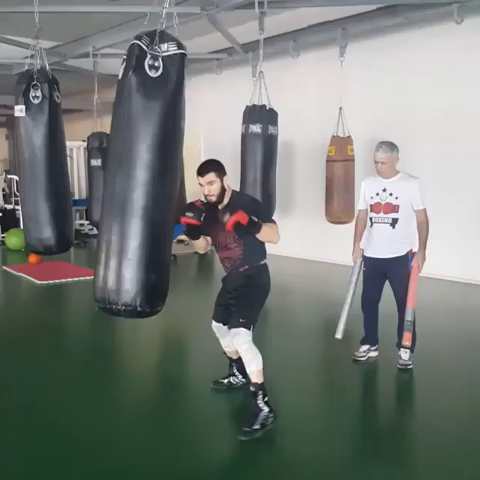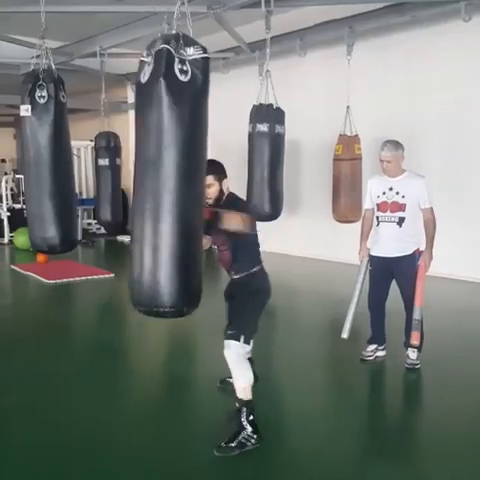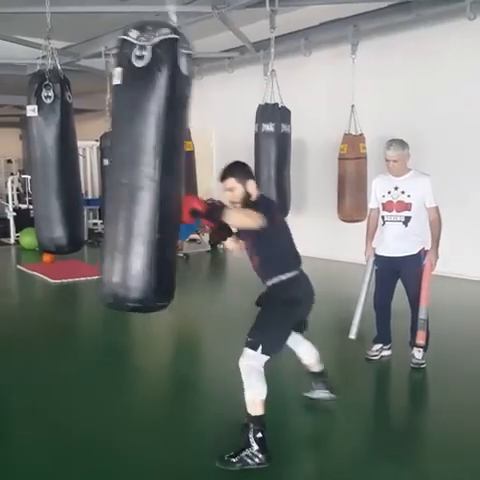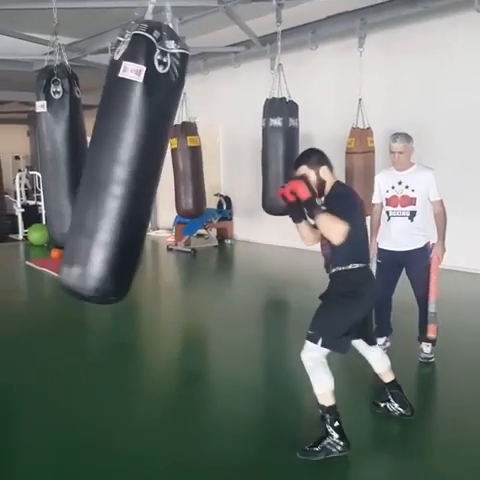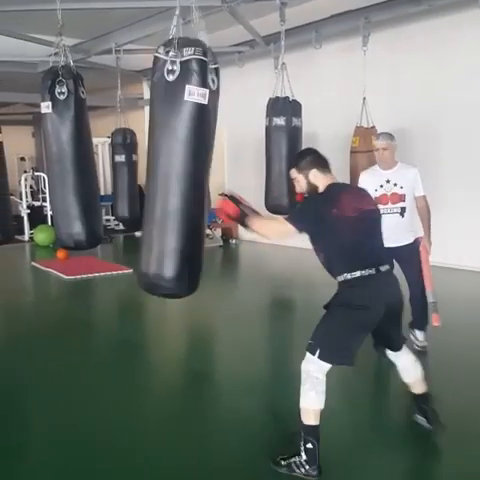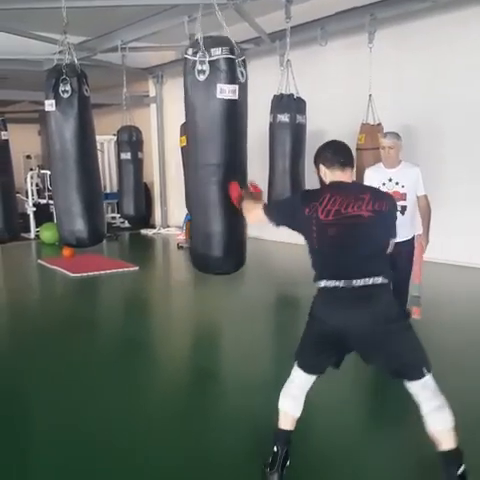
dt=0.5s
person 1, frame 1
left shoulder: (247, 203)
right shoulder: (208, 210)
left elbow: (274, 236)
right elbow: (202, 248)
left wrist: (248, 222)
right wrist: (193, 228)
left hip: (255, 277)
right hip: (232, 277)
left knee: (240, 333)
right knee: (219, 325)
left ankle: (263, 407)
right ankle: (238, 374)
person 1, frame 2
left shoulder: (235, 206)
right shoulder: (212, 211)
left elbow: (239, 222)
right elbow: (204, 242)
left wrist: (212, 217)
left hip: (253, 284)
right hip: (238, 282)
left knee: (232, 347)
right knee: (237, 336)
left ankle: (248, 426)
right ankle: (245, 375)
person 1, frame 3
left shoulder: (264, 206)
right shoulder: (250, 209)
left elbow: (251, 220)
right elbow: (241, 245)
left wrist: (208, 210)
right wrist: (227, 237)
left hip: (288, 292)
right hip: (295, 290)
left knee: (250, 362)
right knee: (293, 338)
left ankle: (257, 446)
right ankle: (321, 383)
person 1, frame 4
left shoulder: (344, 195)
right shoulder: (330, 199)
left elbow: (338, 235)
right elbow: (310, 238)
left wrist: (310, 203)
right wrist: (297, 208)
left hip: (350, 284)
right hip: (356, 283)
left knee: (312, 353)
right knee: (364, 342)
left ankle: (335, 434)
right ankle: (397, 400)
person 1, frame 5
left shoulder: (318, 203)
right shoulder: (361, 197)
left elbow: (273, 229)
left wrist: (239, 210)
left hip: (357, 293)
right hip: (386, 286)
left knee: (314, 367)
right knee: (397, 349)
right ankle: (425, 411)
person 1, frame 6
left shoulder: (307, 202)
right shoulder: (383, 201)
left elbow: (255, 214)
left wrist: (243, 197)
left hip: (331, 305)
right hip: (377, 303)
left knee: (300, 376)
right knee: (422, 384)
person 2, frame 1
left shoulder: (411, 184)
right shoulder: (368, 184)
left elbow: (422, 218)
left wrist: (421, 251)
right wrist: (357, 245)
left hip: (401, 256)
right hip: (372, 255)
left knee: (405, 304)
right knee: (368, 302)
left ankle: (405, 349)
right ankle: (369, 345)
person 2, frame 2
left shoulder: (417, 183)
right shoulder: (374, 183)
left elbow: (428, 217)
left wrist: (428, 249)
right wrist: (363, 244)
left hip: (407, 254)
right hip: (378, 254)
left knee: (412, 303)
right knee: (375, 301)
left ankle: (413, 348)
right ankle: (377, 344)
person 2, frame 3
left shoulder: (423, 181)
right shoulder: (378, 182)
left elbow: (434, 216)
left wrist: (433, 249)
right wrist: (369, 244)
left hip: (413, 254)
right hip: (383, 254)
left knee: (417, 303)
right knee: (381, 301)
left ankle: (418, 348)
right ankle: (382, 343)
person 2, frame 4
left shoulder: (426, 175)
right shoulder: (381, 177)
left elbow: (438, 209)
left wrist: (440, 242)
right wrist: (373, 239)
left hip: (417, 248)
right hip: (387, 248)
left knee: (424, 297)
right knee: (381, 294)
left ankle: (426, 342)
right ankle: (383, 335)
person 2, frame 5
left shoulder: (411, 173)
right shoulder: (366, 176)
left elbow: (422, 204)
left wrist: (426, 235)
left hip: (407, 242)
left knee: (417, 286)
left ankle: (417, 329)
person 2, frame 6
left shoulder: (413, 171)
right shoulder: (370, 173)
left elbow: (423, 202)
left wrist: (424, 233)
left hip: (405, 239)
left knee: (401, 283)
